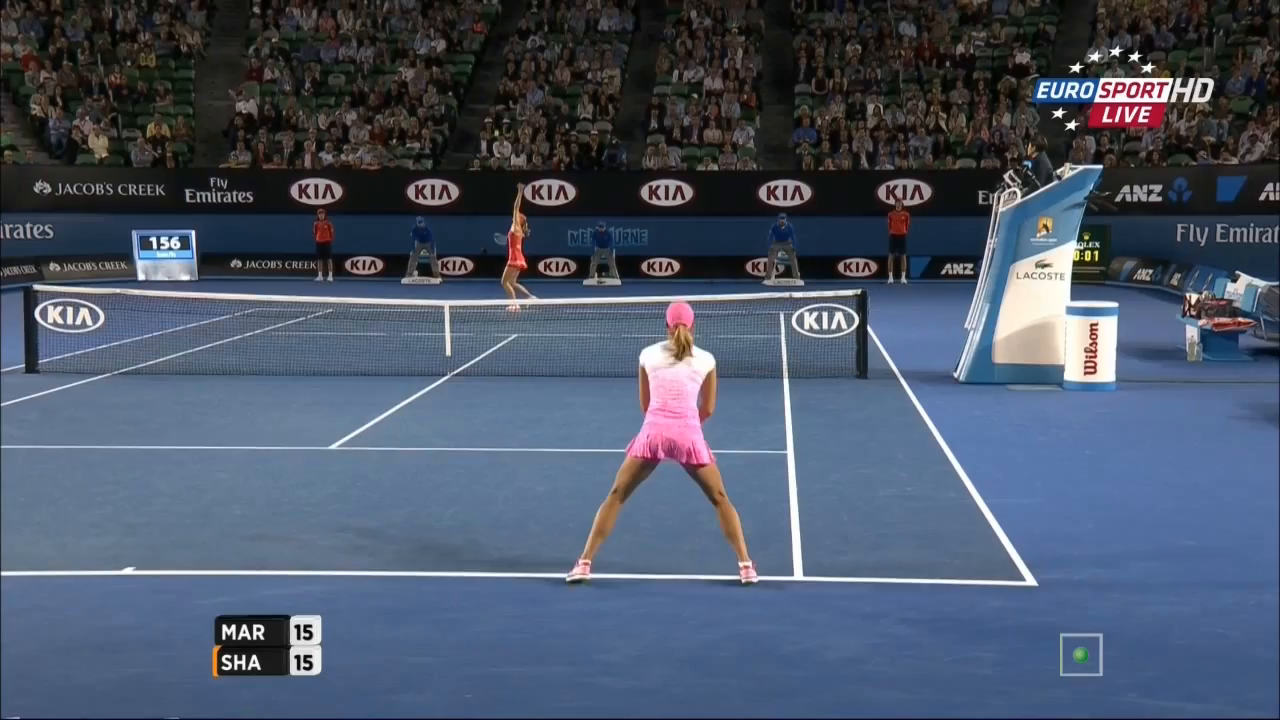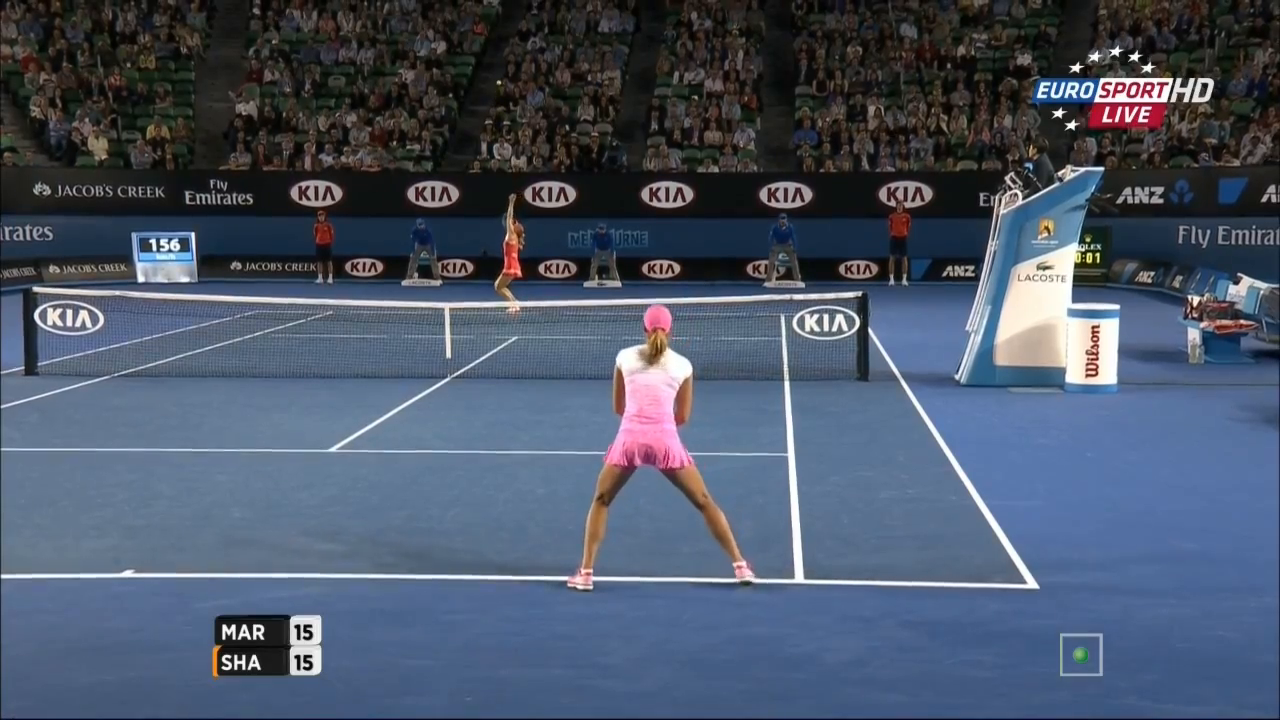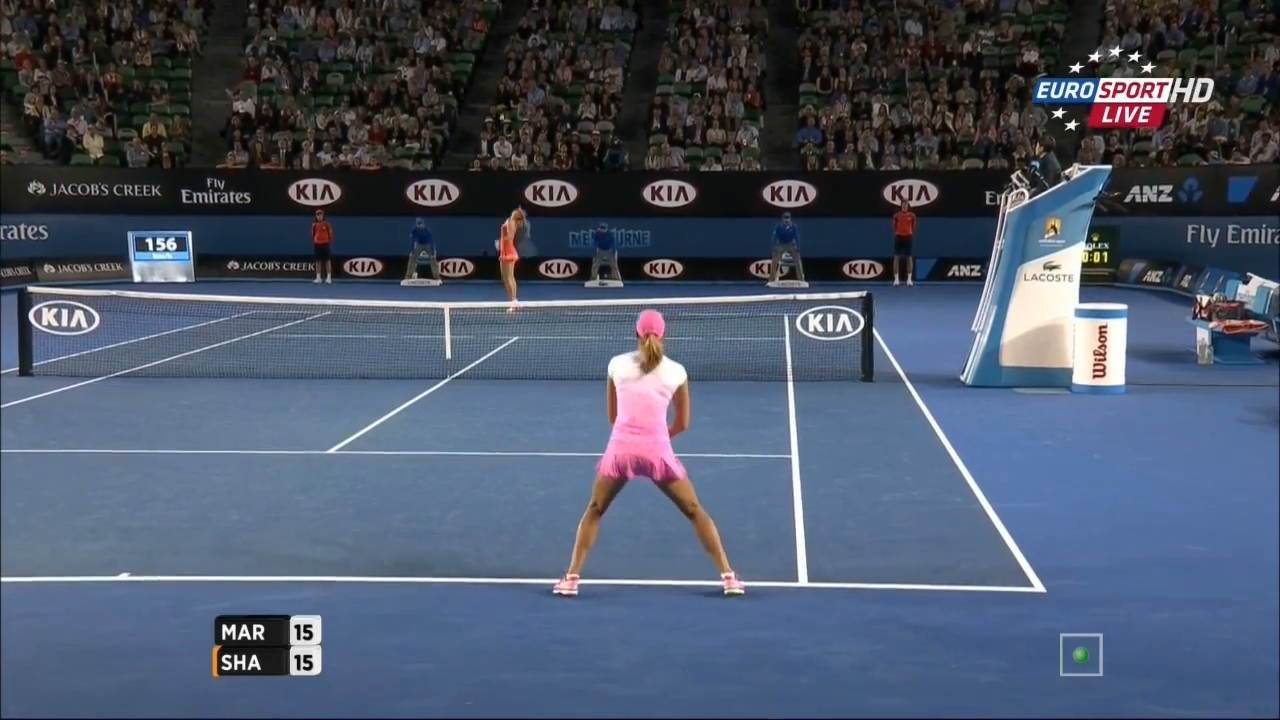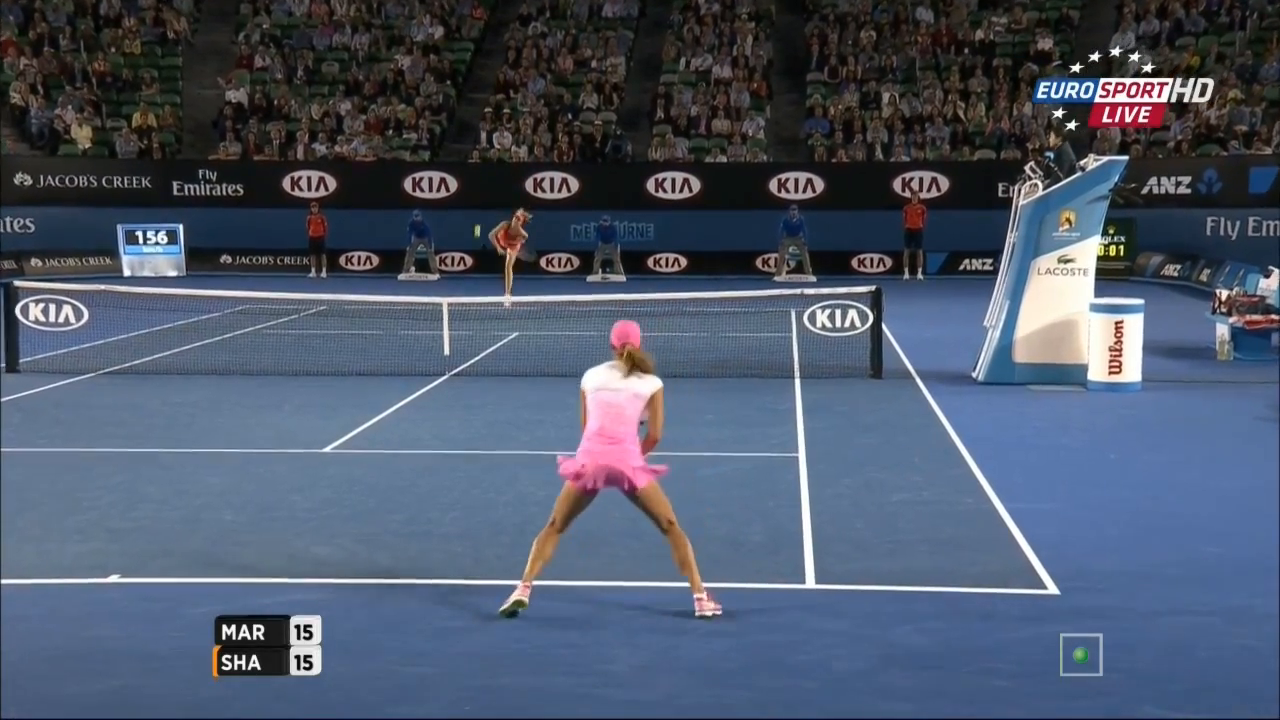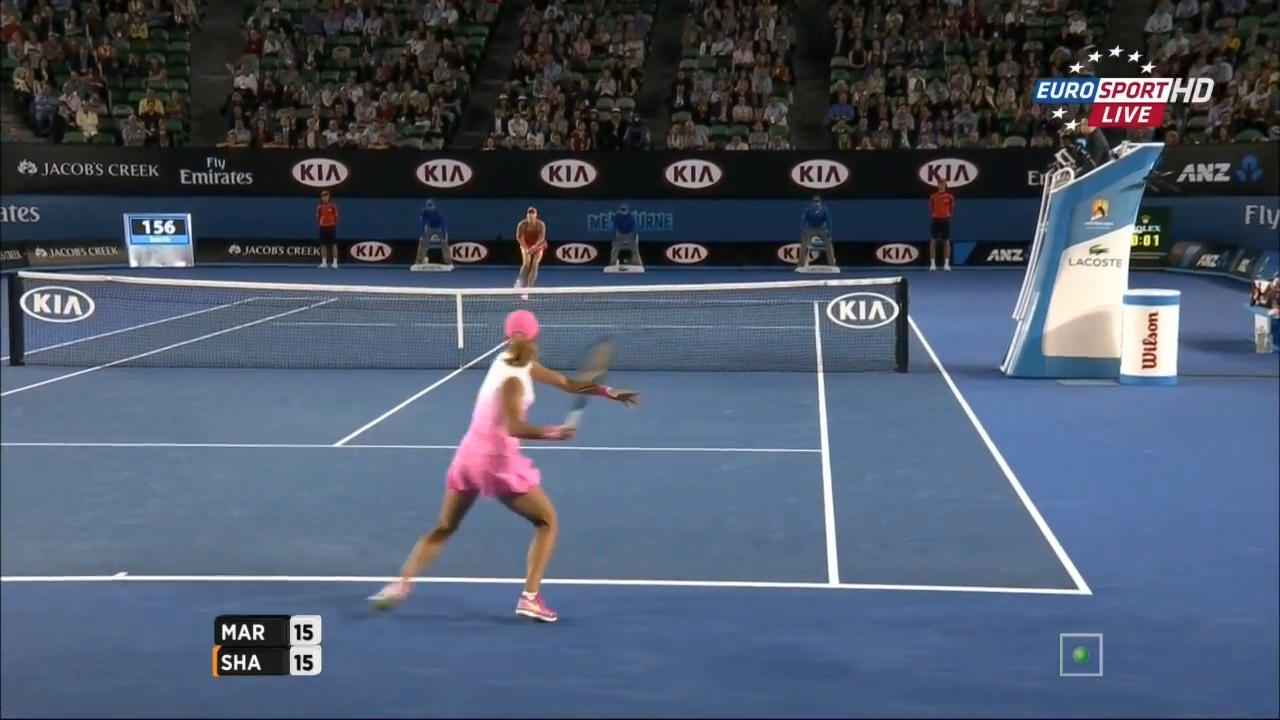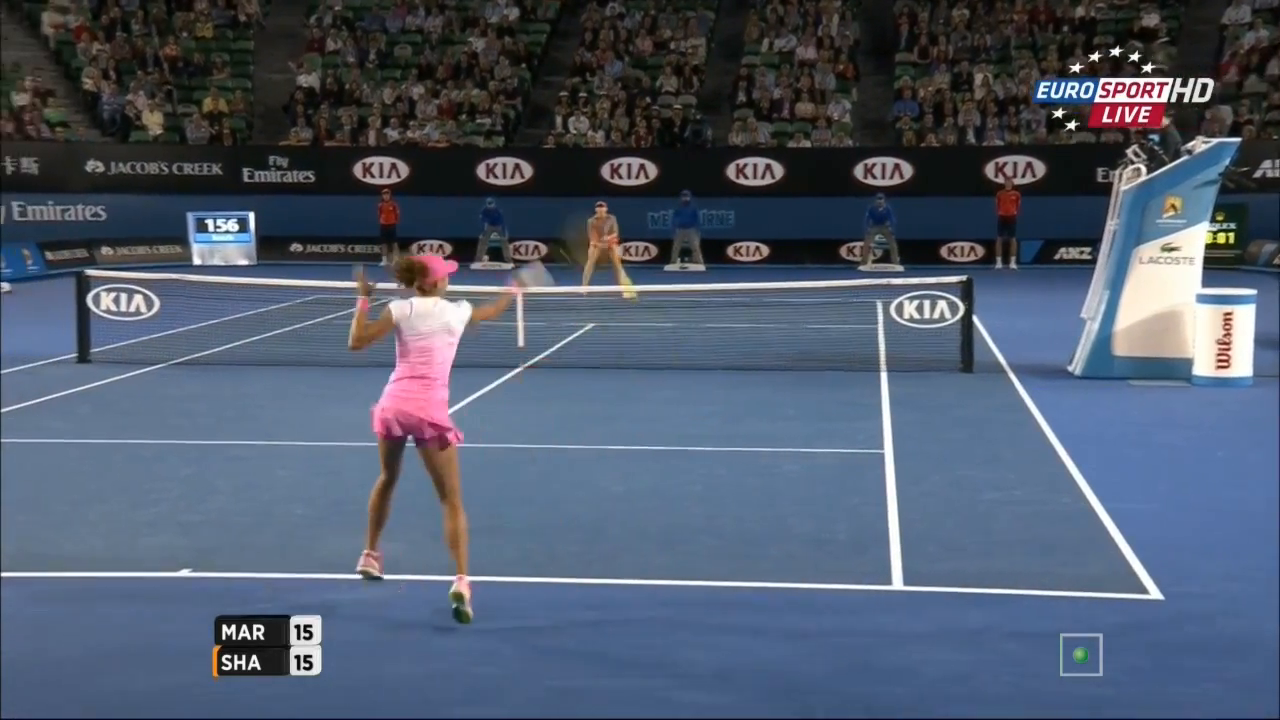
dt=0.4s
person 1, frame 1
left shoulder: (648, 355)
right shoulder: (706, 359)
right elbow: (708, 409)
left hip: (653, 433)
right hip: (688, 435)
left knee: (616, 496)
right knee: (720, 499)
left ankle: (584, 564)
right ankle: (745, 566)
person 1, frame 2
left shoulder: (625, 357)
right shoulder: (683, 365)
right elbow: (683, 415)
left hip: (629, 438)
right hip: (665, 440)
left knee: (600, 502)
right knee: (703, 502)
left ankle: (585, 572)
right ankle: (739, 565)
person 1, frame 3
left shoulder: (617, 365)
right shoulder: (676, 371)
right elbow: (682, 424)
left hip: (621, 448)
right hip: (657, 450)
left knee: (594, 511)
right knee: (695, 512)
left ankle: (572, 577)
right ankle: (728, 577)
person 1, frame 4
left shoulder: (591, 376)
right shoulder: (652, 382)
right elbow: (655, 436)
left hip: (591, 461)
right hip: (626, 462)
left knee: (554, 529)
right knee: (671, 527)
left ankle: (523, 589)
right ankle: (700, 597)
person 1, frame 5
left shoulder: (515, 362)
right shoulder: (512, 375)
left elbow: (563, 381)
right elbow: (512, 427)
left wrist: (611, 392)
right wrist: (551, 434)
left hip: (467, 458)
right hip: (497, 463)
left knee: (443, 531)
right knee: (547, 523)
left ankle: (400, 585)
right ankle: (530, 599)
person 1, frame 6
left shoulder: (398, 309)
right shoulder: (458, 310)
left elbow: (355, 344)
right elbow: (494, 310)
left wrist: (363, 300)
right wrist: (514, 288)
left hip: (394, 402)
right hip: (430, 410)
left knee: (387, 481)
right knee: (451, 502)
left ankle: (370, 555)
right ankle: (461, 583)
